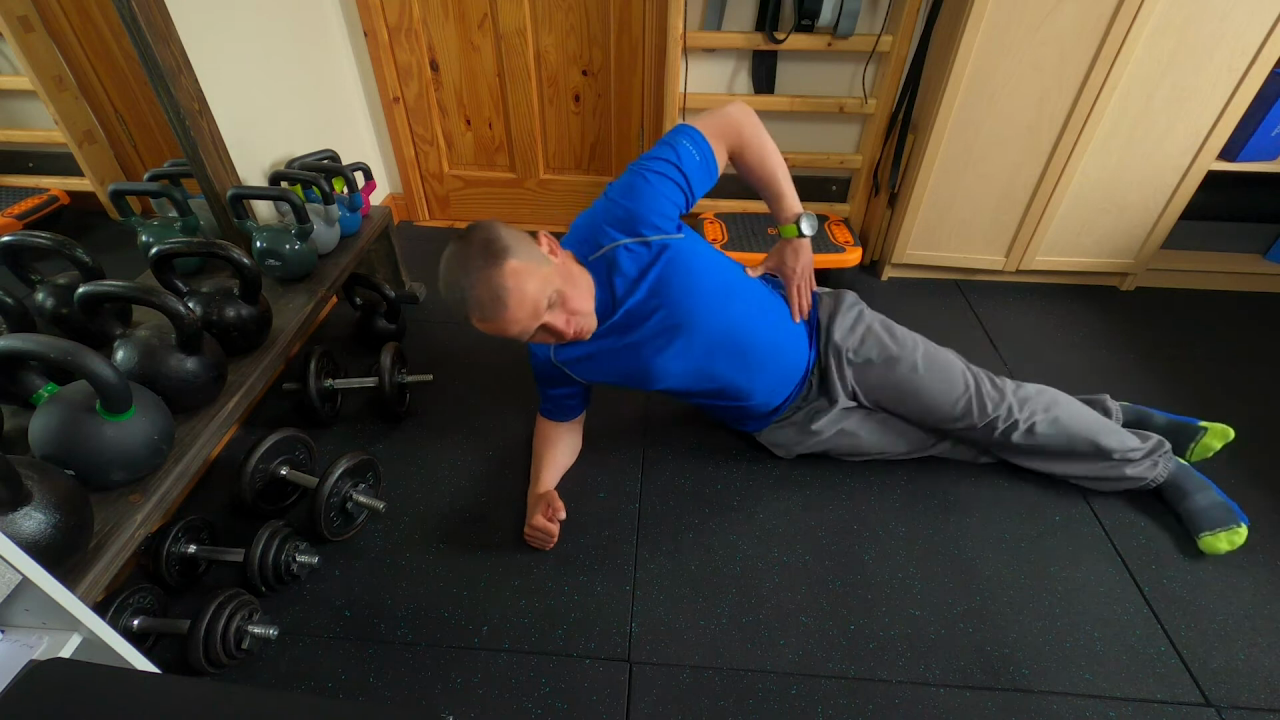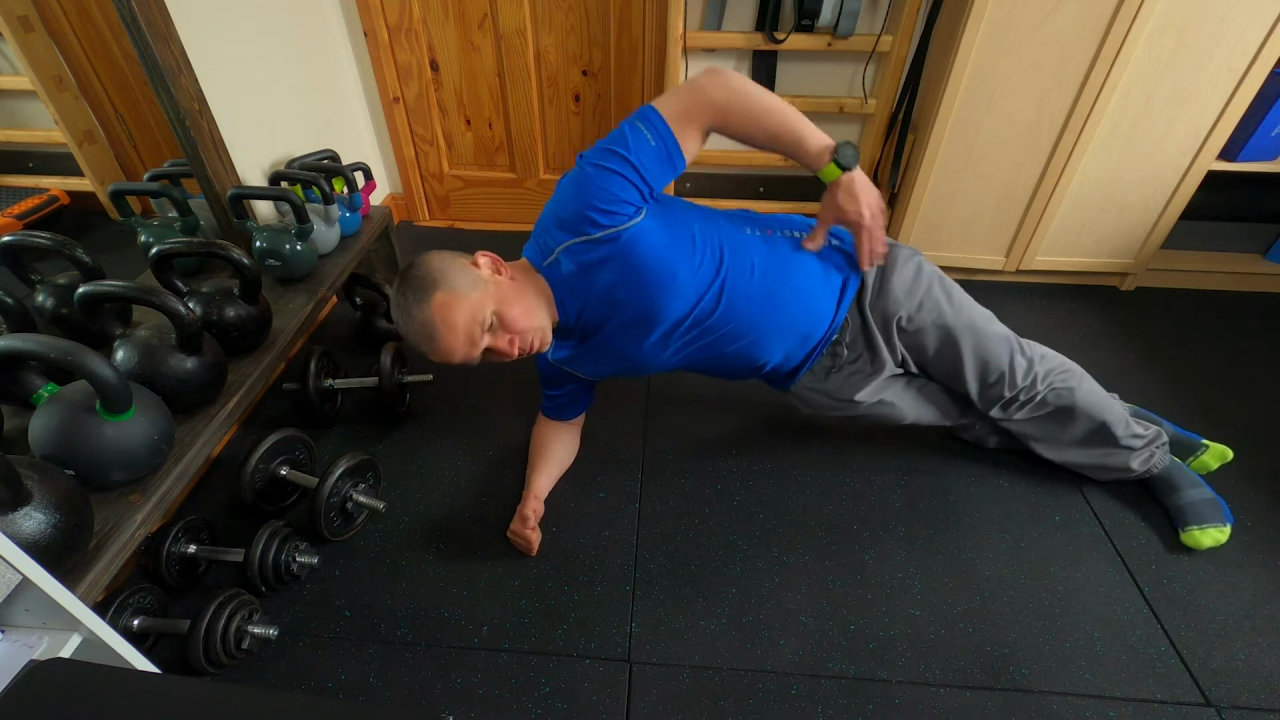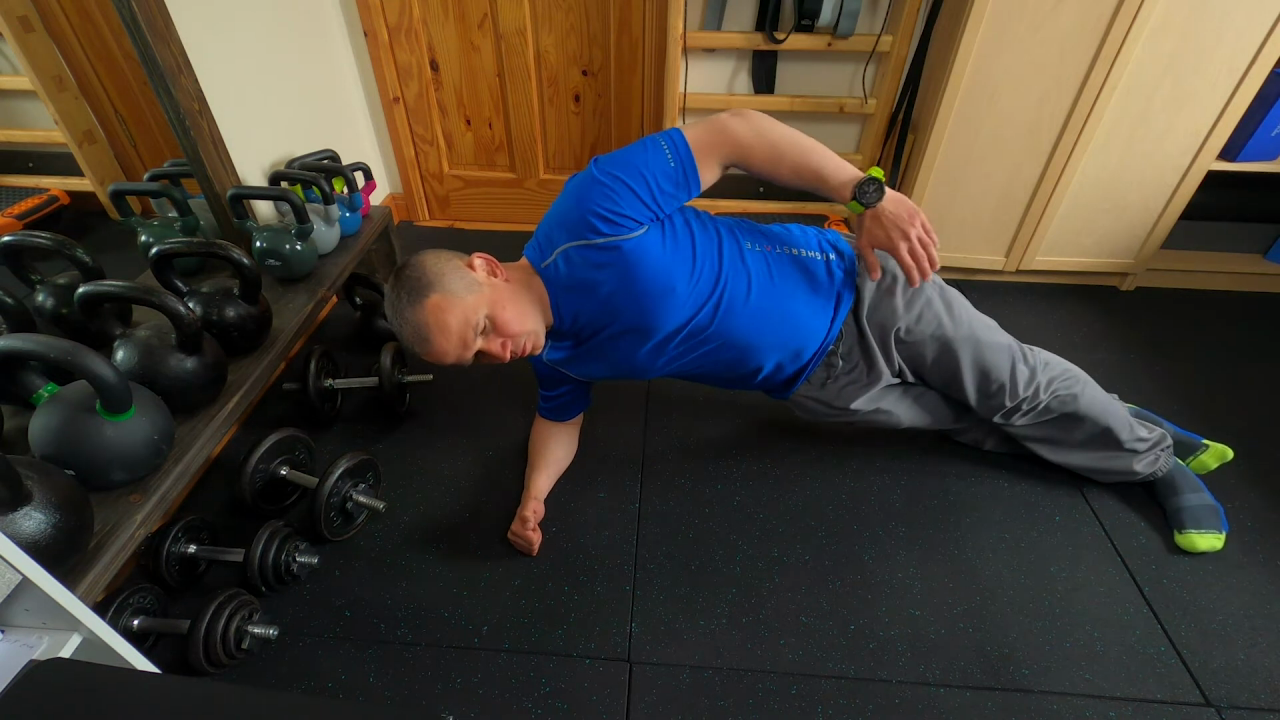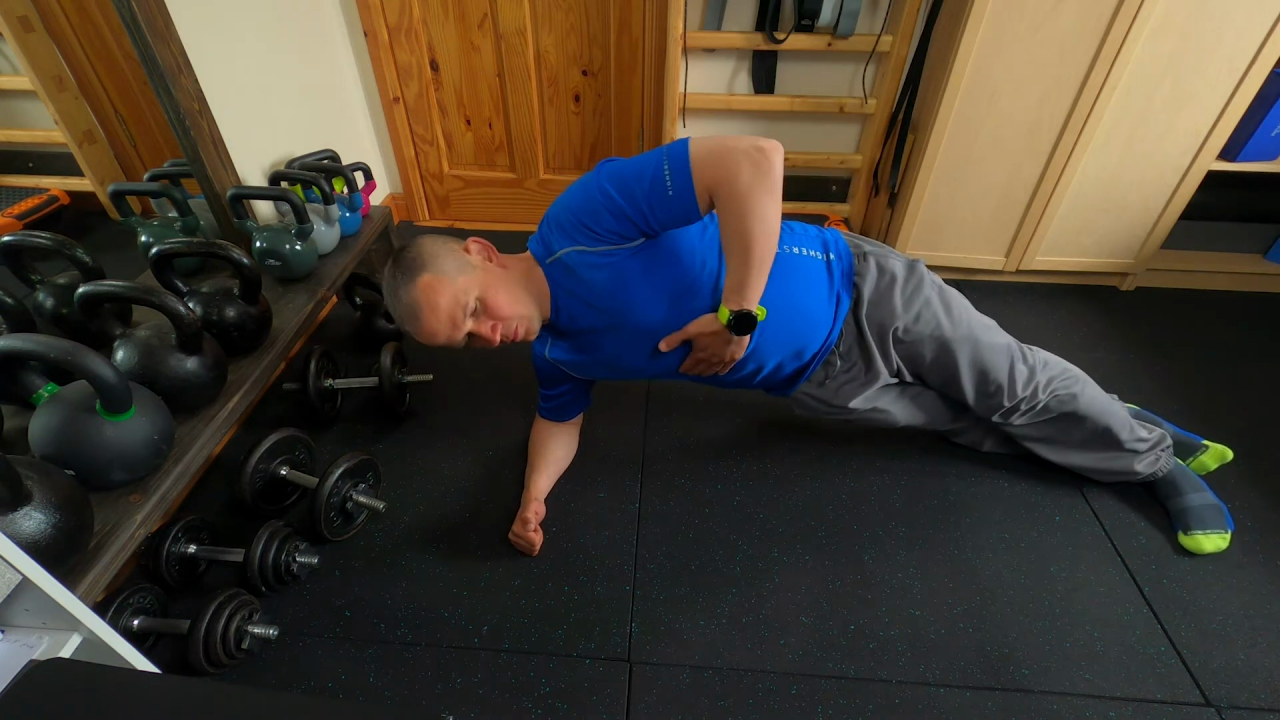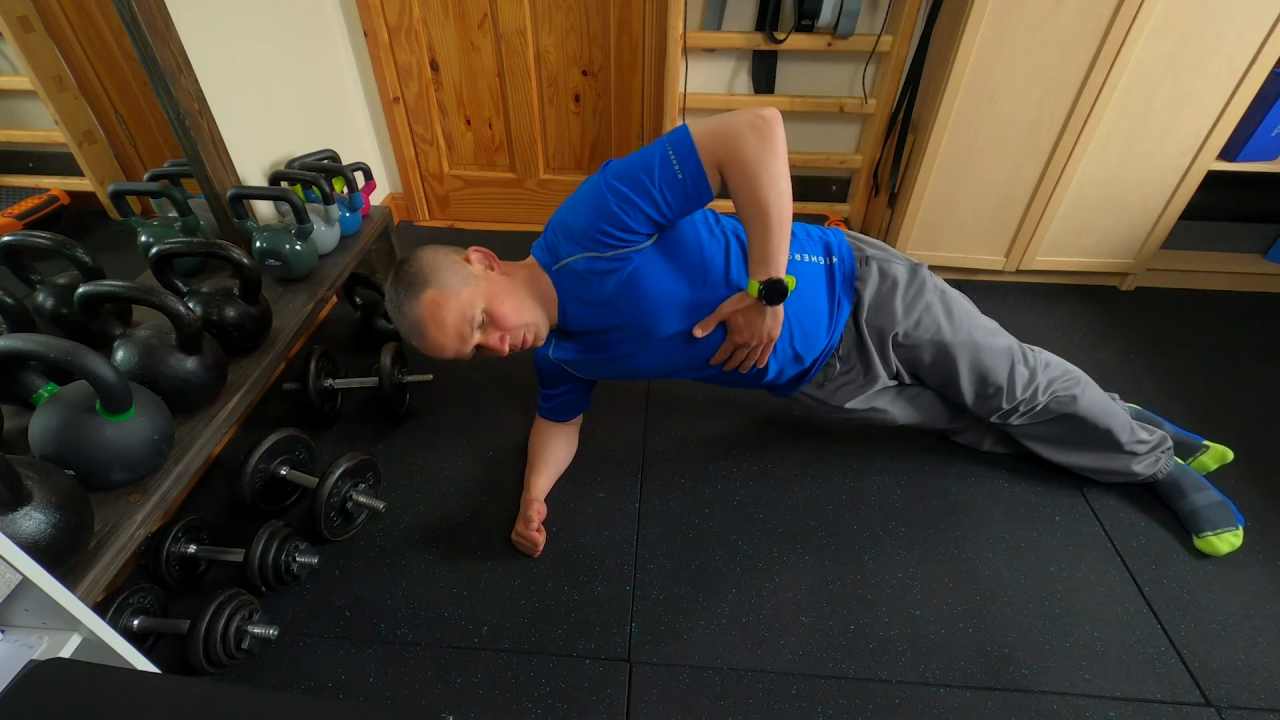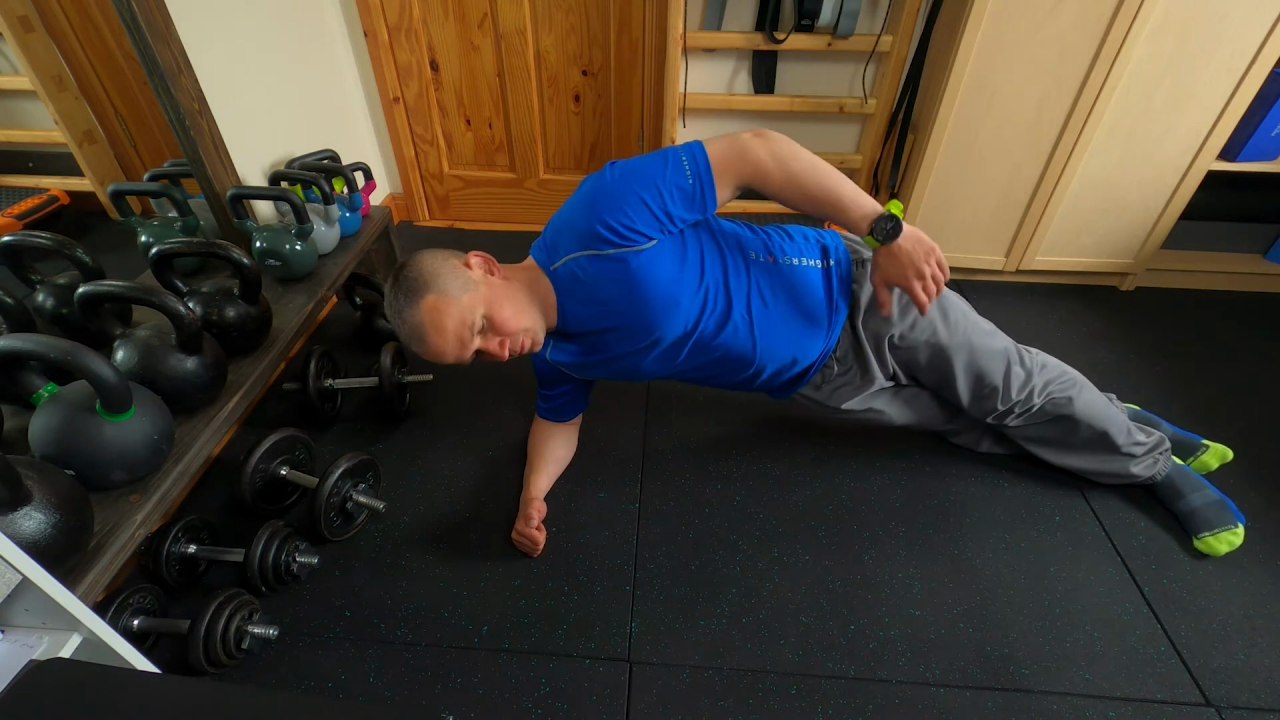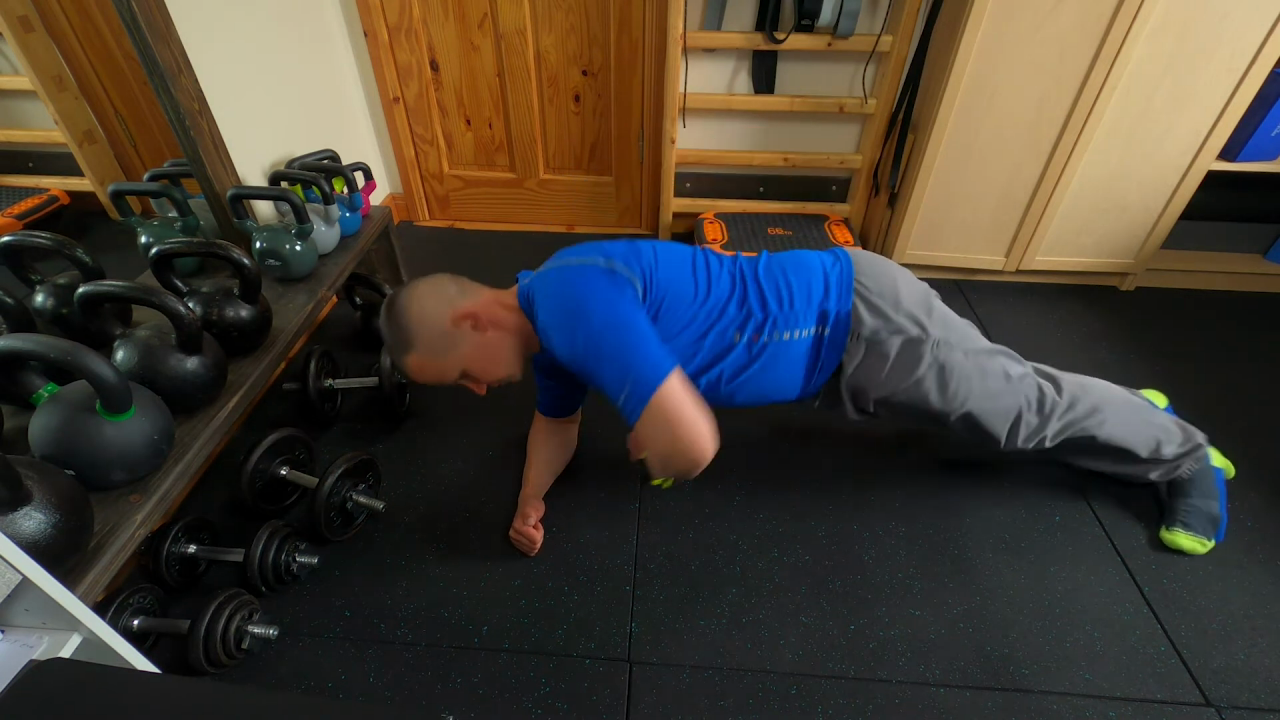
dt=0.7s
person 1, frame 1
left shoulder: (628, 218)
right shoulder: (555, 350)
left elbow: (733, 121)
right elbow: (561, 418)
left wrist: (795, 231)
right wrist: (541, 490)
left hip: (823, 334)
right hip: (788, 421)
left knee: (990, 407)
right knee: (970, 447)
left ankle: (1148, 459)
right ankle: (1118, 428)
person 1, frame 2
left shoulder: (587, 205)
right shoulder: (559, 347)
left elbow: (711, 94)
right elbow: (561, 417)
left wrist: (838, 166)
right wrist: (532, 496)
left hip: (864, 285)
right hip: (823, 372)
left knee: (1013, 378)
right knee: (974, 417)
left ankle: (1151, 451)
right ankle: (1140, 461)
person 1, frame 3
left shoulder: (594, 208)
right shoulder: (555, 350)
left elbow: (730, 134)
right elbow: (559, 416)
left wrist: (868, 193)
right wrist: (533, 497)
left hip: (860, 295)
right hip: (820, 381)
left knee: (1016, 386)
right knee: (978, 424)
left ankle: (1153, 451)
right ankle: (1109, 435)
person 1, frame 4
left shoulder: (586, 217)
right shoulder: (553, 349)
left elbow: (753, 161)
right elbow: (558, 418)
left wrist: (737, 318)
right wrist: (533, 496)
left hip: (859, 293)
right hip: (820, 380)
left knee: (1015, 385)
right knee: (974, 427)
left ankle: (1153, 451)
right ankle: (1104, 437)
person 1, frame 5
left shoulder: (594, 224)
right shoulder: (554, 347)
left elbow: (756, 133)
right elbow: (559, 418)
left wrist: (768, 291)
right wrist: (534, 496)
left hip: (856, 295)
right hip: (823, 376)
left knee: (1015, 385)
right knee: (979, 427)
left ankle: (1151, 448)
right ankle: (1142, 458)
person 1, frame 6
left shoulder: (600, 216)
right shoulder: (552, 348)
left elbow: (757, 154)
right elbow: (557, 420)
left wrist: (884, 228)
right wrist: (532, 496)
left hip: (846, 294)
right hip: (820, 375)
left knee: (1011, 387)
right knee: (975, 428)
left ankle: (1151, 451)
right ankle: (1137, 451)
person 1, frame 7
left shoulder: (572, 301)
right shoulder: (546, 338)
left elbow: (691, 444)
right elbow: (557, 414)
left wrist: (653, 456)
right wrist: (530, 499)
left hip: (862, 320)
right hip: (831, 361)
left knee: (1022, 408)
right knee: (995, 399)
left ankle: (1177, 453)
right ankle: (1126, 421)
